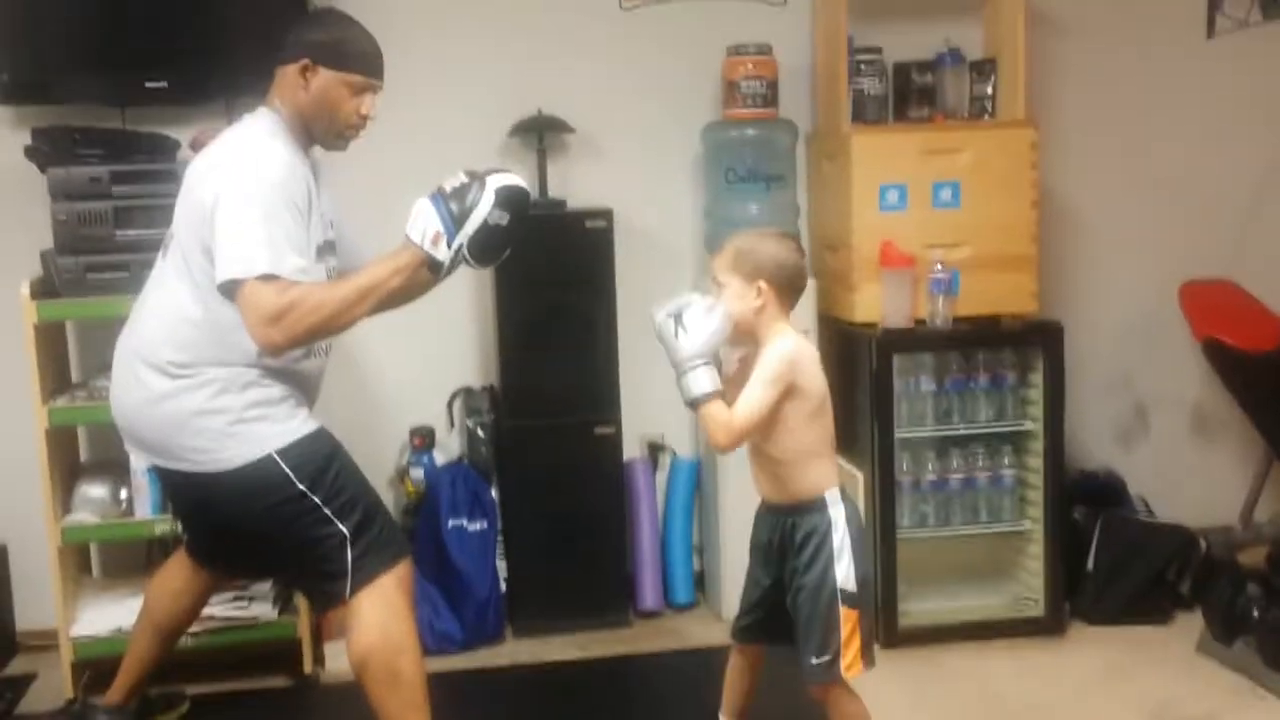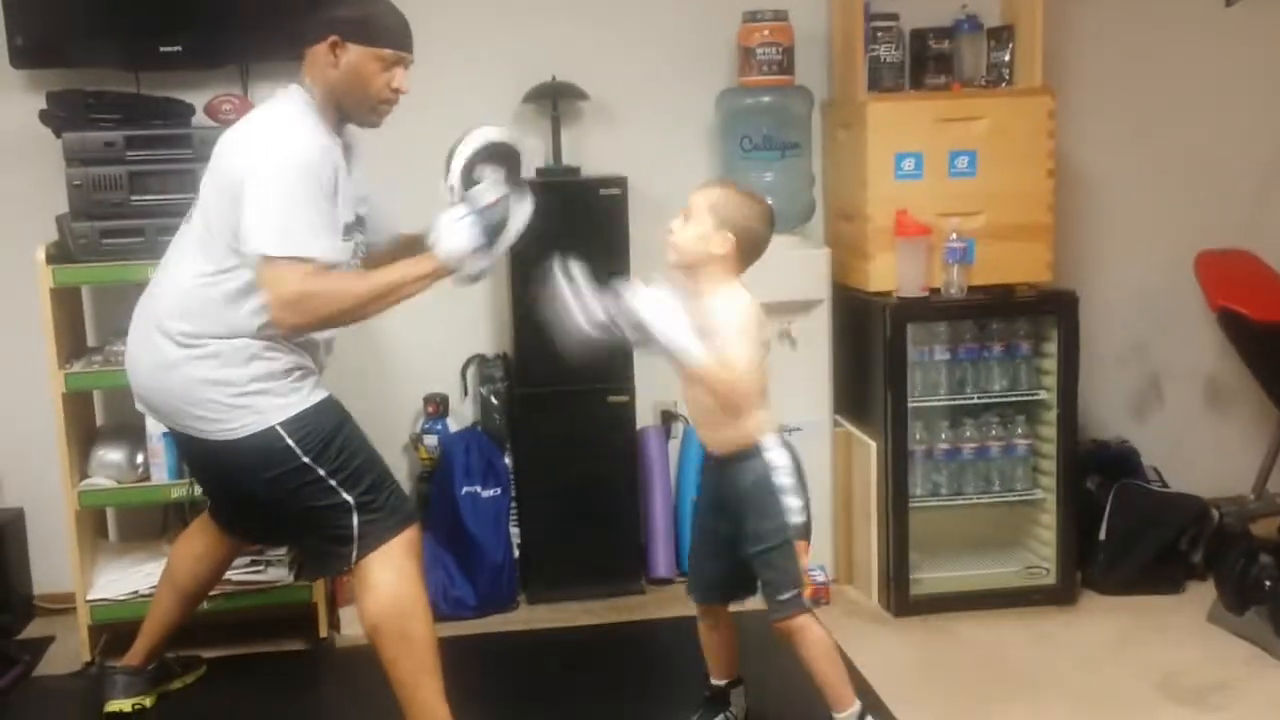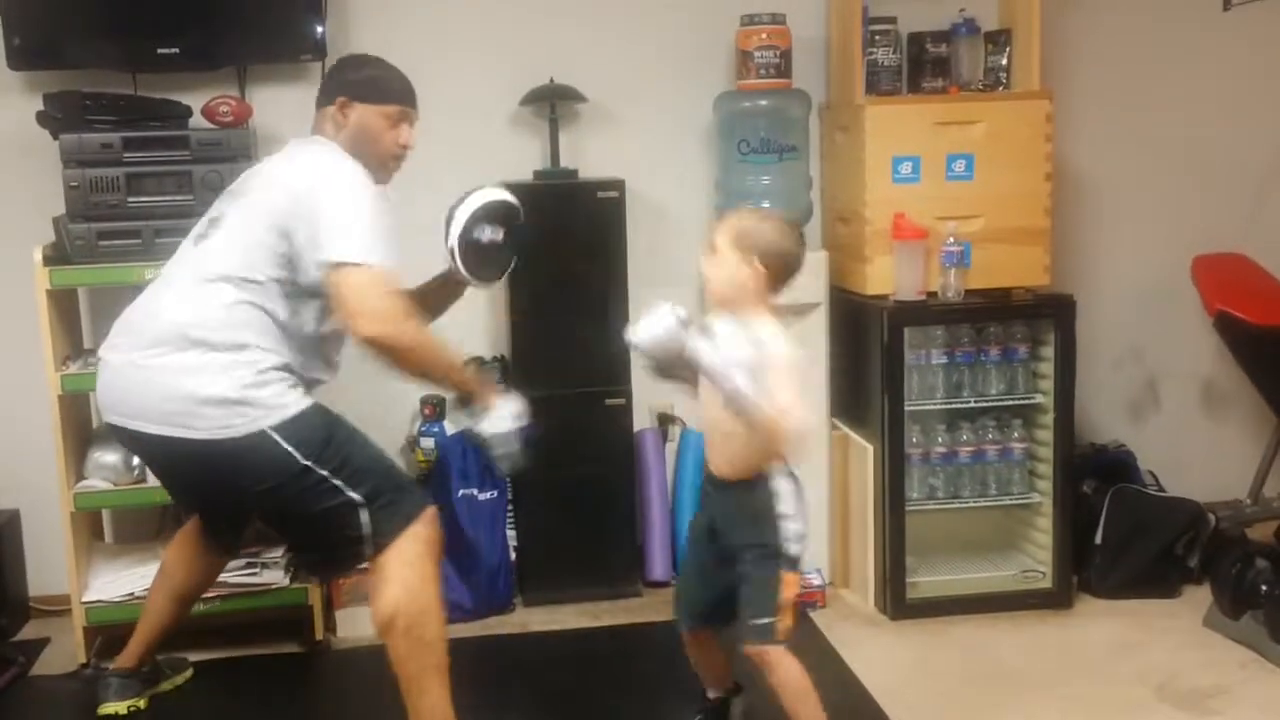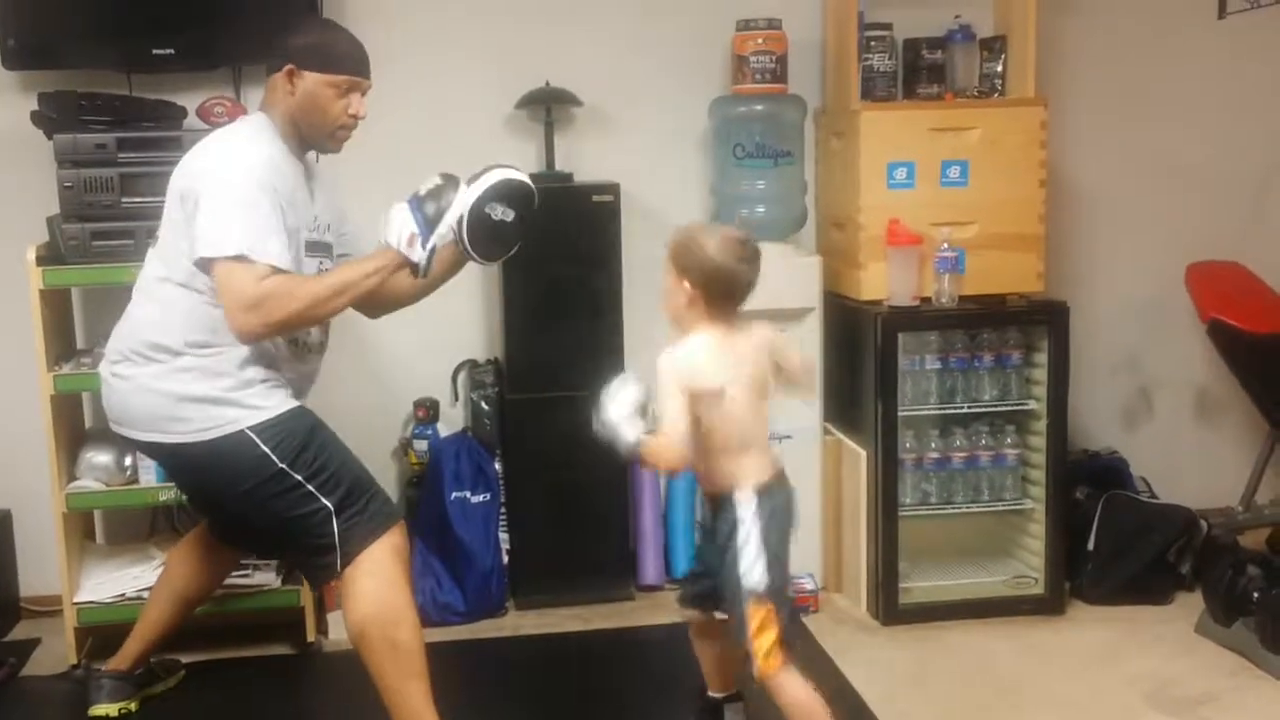
dt=0.7s
person 1, frame 1
left shoulder: (279, 160)
right shoulder: (262, 162)
left elbow: (347, 290)
right elbow: (274, 322)
left wrist: (442, 250)
right wrist: (419, 252)
left hip: (172, 403)
right hip: (218, 413)
left knee: (215, 554)
right knee: (380, 572)
person 1, frame 2
left shoulder: (328, 142)
right shoulder: (288, 143)
left elbow: (368, 261)
right elbow: (296, 303)
left wrist: (464, 228)
right wrist: (440, 255)
left hip: (183, 367)
right hip: (223, 376)
left knee: (241, 516)
right knee: (389, 537)
person 1, frame 3
left shoulder: (285, 175)
right shoulder: (337, 181)
left elbow: (320, 323)
right elbow: (378, 327)
left wrist: (460, 277)
right wrist: (482, 393)
left hip: (130, 382)
right hip: (211, 396)
left knee: (222, 520)
right knee: (407, 531)
person 1, frame 4
left shoulder: (296, 171)
right shoulder: (243, 162)
left elbow: (368, 296)
right elbow: (254, 311)
left wrist: (456, 248)
right wrist: (393, 254)
left hip: (172, 391)
right hip: (198, 395)
left knee: (236, 523)
right knee: (374, 543)
person 2, frame 1
left shoulder: (786, 353)
right shoulder: (759, 352)
left elbow: (725, 434)
right elbow: (728, 413)
left wrist: (695, 363)
right wrist: (694, 354)
left hip: (817, 526)
right hip: (775, 520)
left knee: (825, 677)
right knee: (747, 640)
person 2, frame 2
left shoulder: (733, 306)
right shoulder: (694, 294)
left elbow: (735, 391)
left wrist: (673, 333)
right wrist: (592, 311)
left hip: (759, 471)
right hip: (720, 471)
left knee: (790, 615)
right knee: (708, 598)
person 2, frame 3
left shoulder: (770, 345)
right shoulder: (714, 328)
left elbow: (781, 438)
left wrist: (727, 373)
right wrist: (673, 354)
left hip: (762, 502)
right hip: (715, 494)
left knee: (763, 643)
right knee: (695, 624)
person 2, frame 4
left shoulder: (678, 361)
right shoulder: (757, 335)
left elbow: (671, 458)
right elbow: (803, 378)
left wrist: (627, 431)
left hip: (749, 513)
right hip: (731, 506)
left knee: (767, 662)
right knee: (700, 611)
